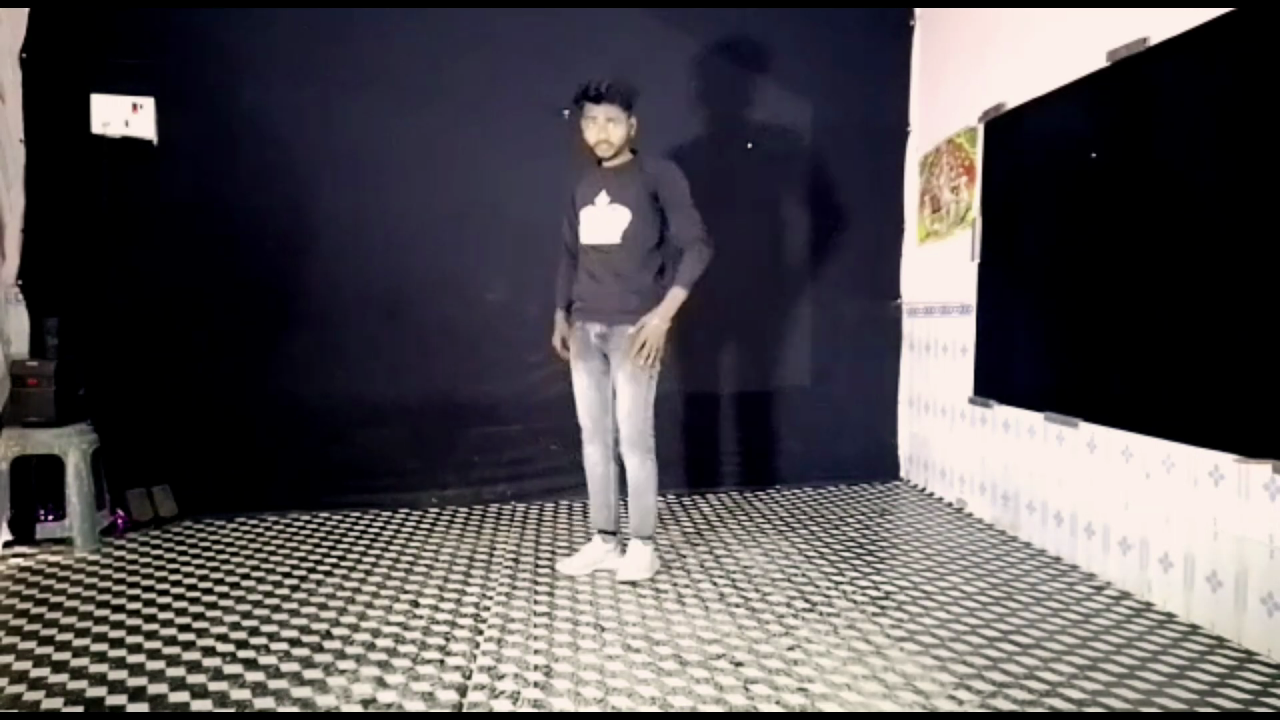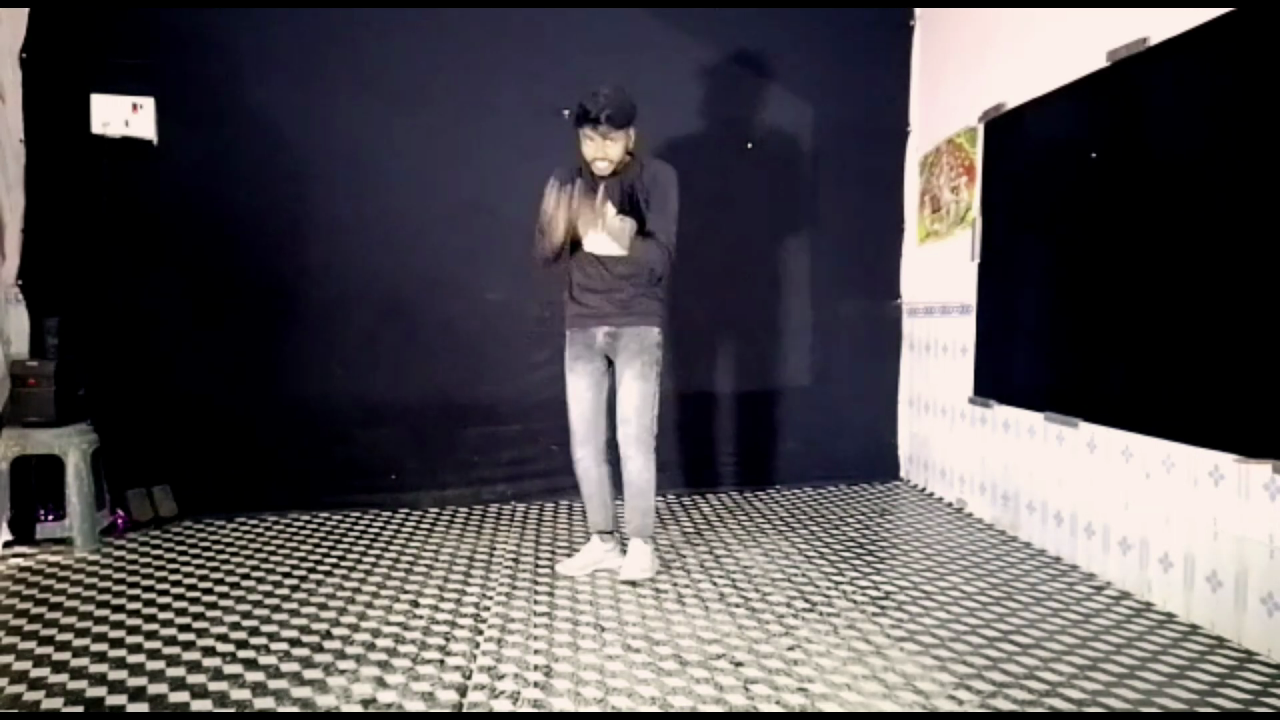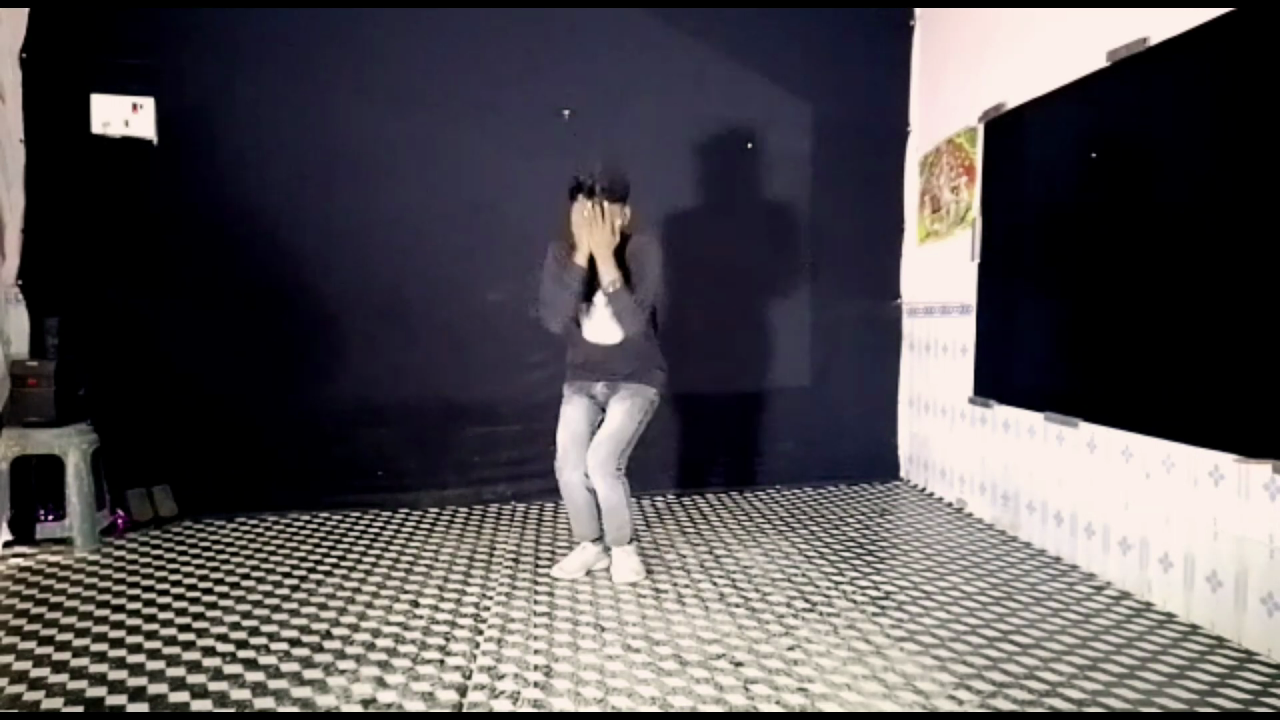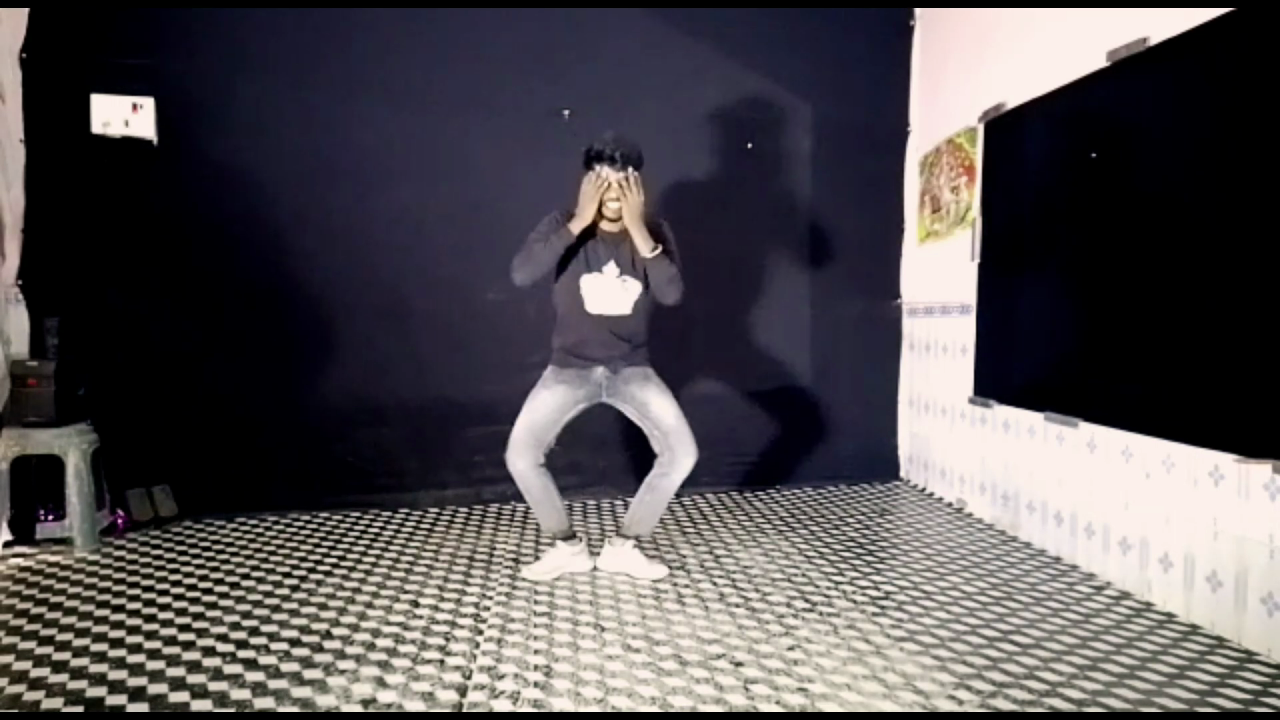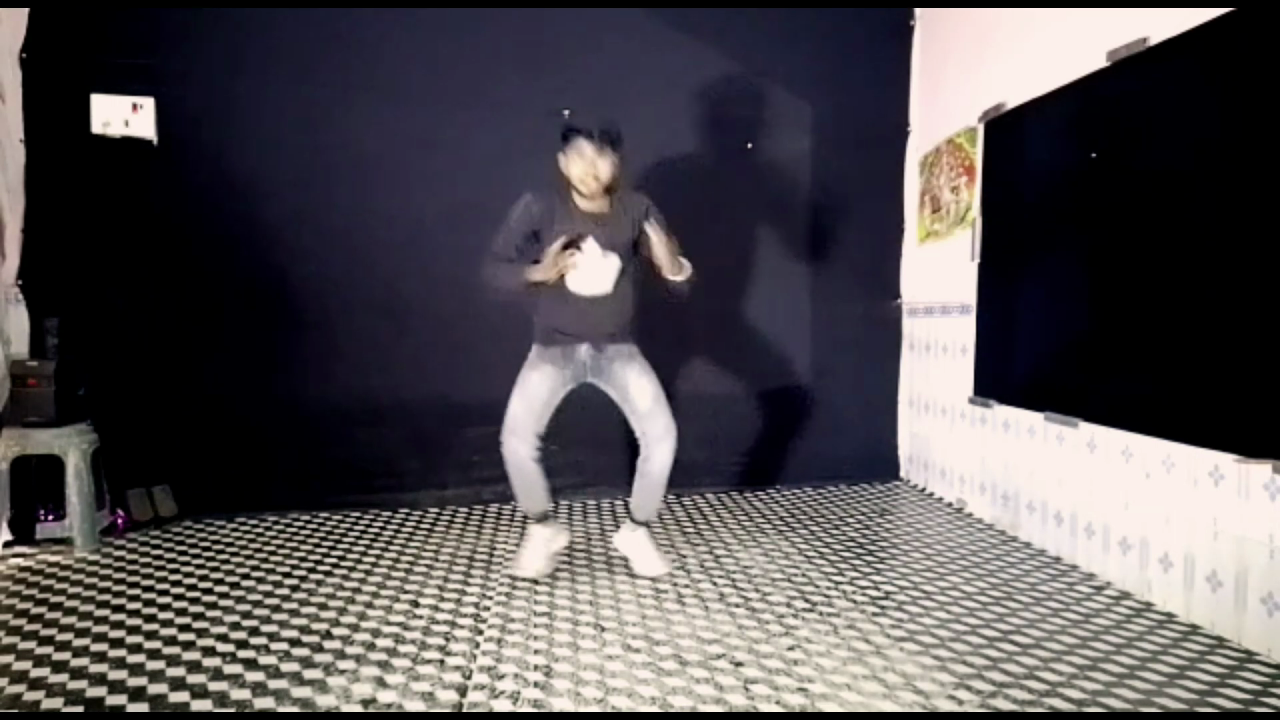
dt=0.4s
person 1, frame 1
left shoulder: (658, 175)
right shoulder: (583, 187)
left elbow: (696, 245)
left wrist: (665, 312)
right wrist: (561, 315)
left hip: (634, 327)
right hip: (585, 327)
left knee: (633, 438)
right knee: (594, 438)
left ankle: (643, 544)
right ankle: (604, 541)
person 1, frame 2
left shoulder: (655, 176)
right shoulder: (568, 183)
left elbow: (658, 258)
right elbow: (547, 254)
left wrist: (613, 227)
right wrist: (555, 231)
left hip: (638, 329)
right hip: (583, 329)
left knee: (635, 439)
right knee: (584, 440)
left ankle: (639, 543)
right ankle: (602, 542)
person 1, frame 3
left shoulder: (643, 250)
right shoulder: (561, 253)
left elbow: (634, 325)
right elbow: (554, 320)
left wrist: (605, 257)
right wrist: (581, 255)
left hip: (636, 381)
right hip: (581, 380)
left knee: (601, 460)
right knee: (568, 464)
left ankle: (623, 548)
right ankle: (590, 545)
person 1, frame 4
left shoulder: (654, 229)
right shoulder: (561, 223)
left elbow: (671, 294)
right elbow: (522, 273)
left wrist: (637, 229)
right wrist: (582, 221)
left hip: (631, 368)
right hip: (570, 367)
left knee: (682, 451)
right knee: (520, 456)
left ankle: (627, 544)
right ankle: (565, 545)
person 1, frame 5
left shoulder: (636, 209)
right shoulder: (539, 207)
left elbow: (676, 270)
right elbow: (495, 261)
left wrist: (672, 265)
right wrist: (541, 271)
left hip: (615, 347)
right hip: (554, 347)
left knee: (662, 436)
right knee: (516, 437)
left ankle: (636, 530)
right ankle: (544, 528)
